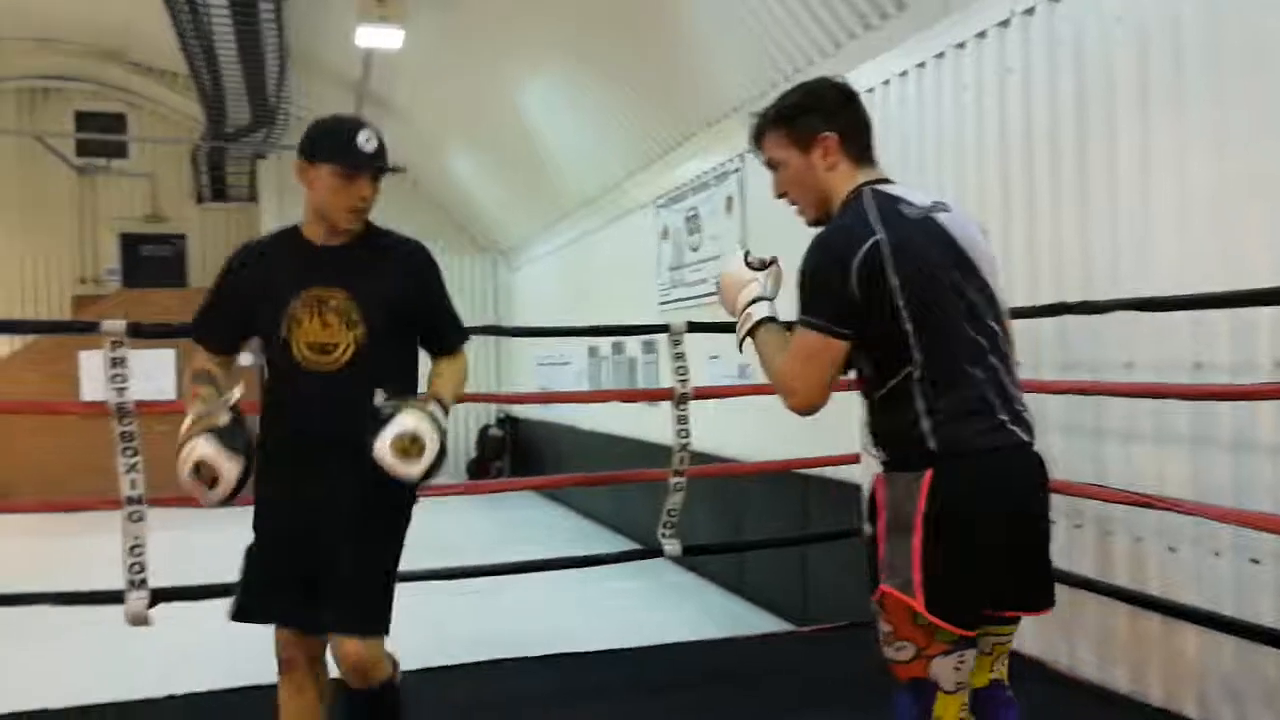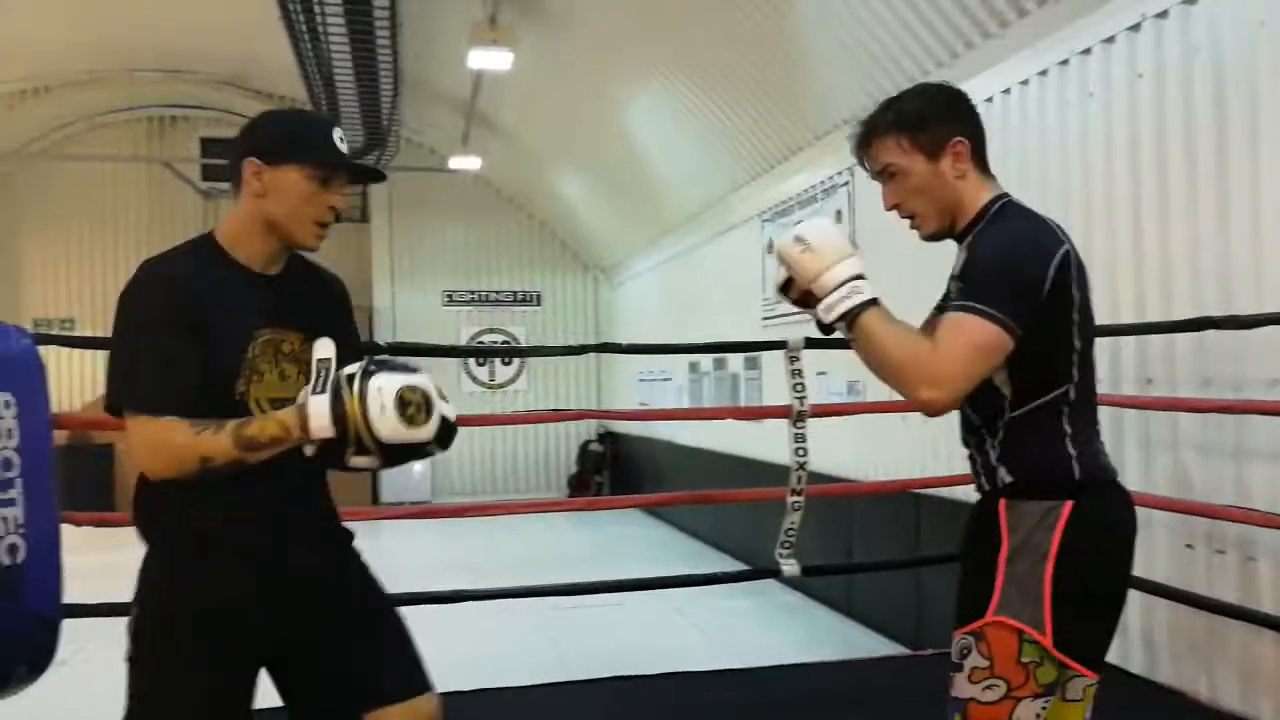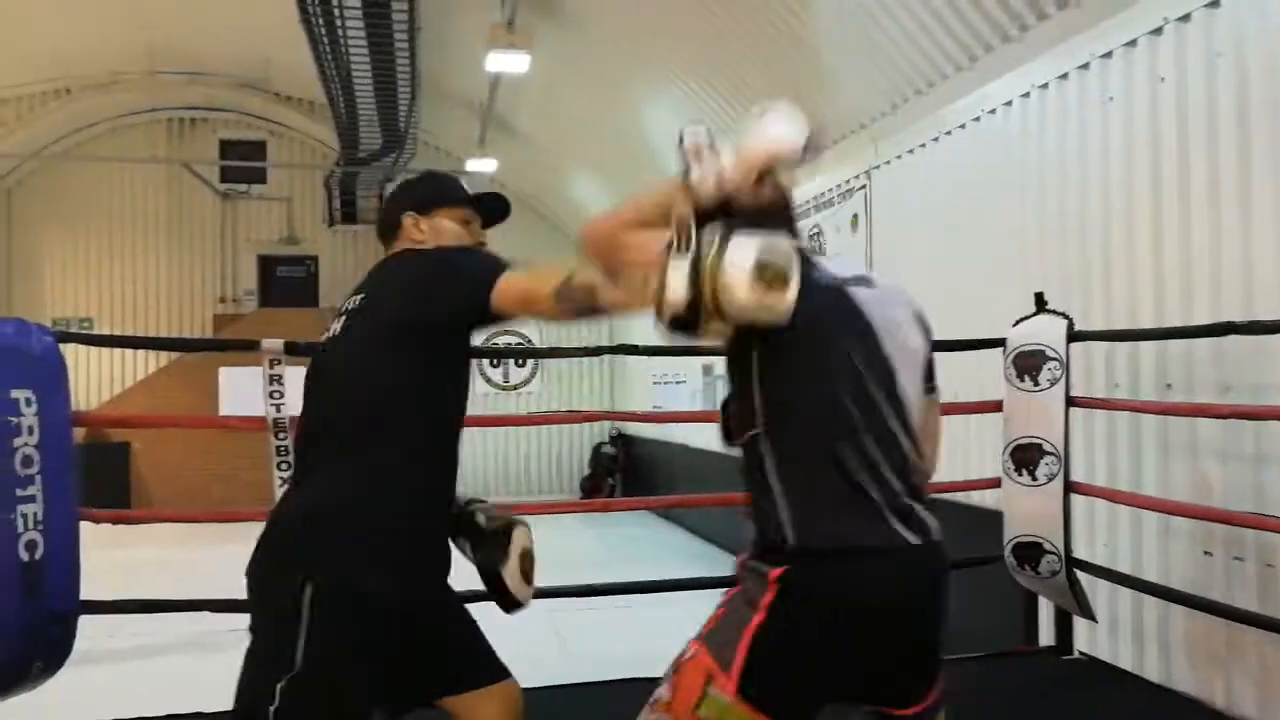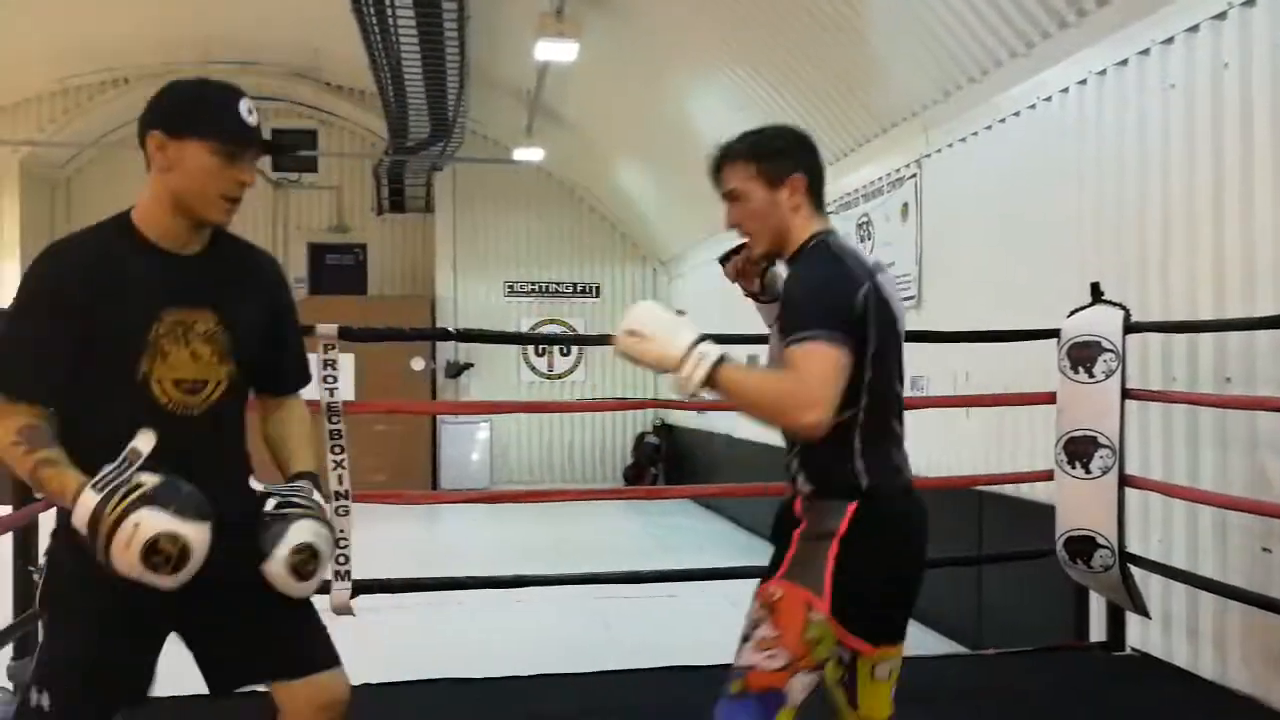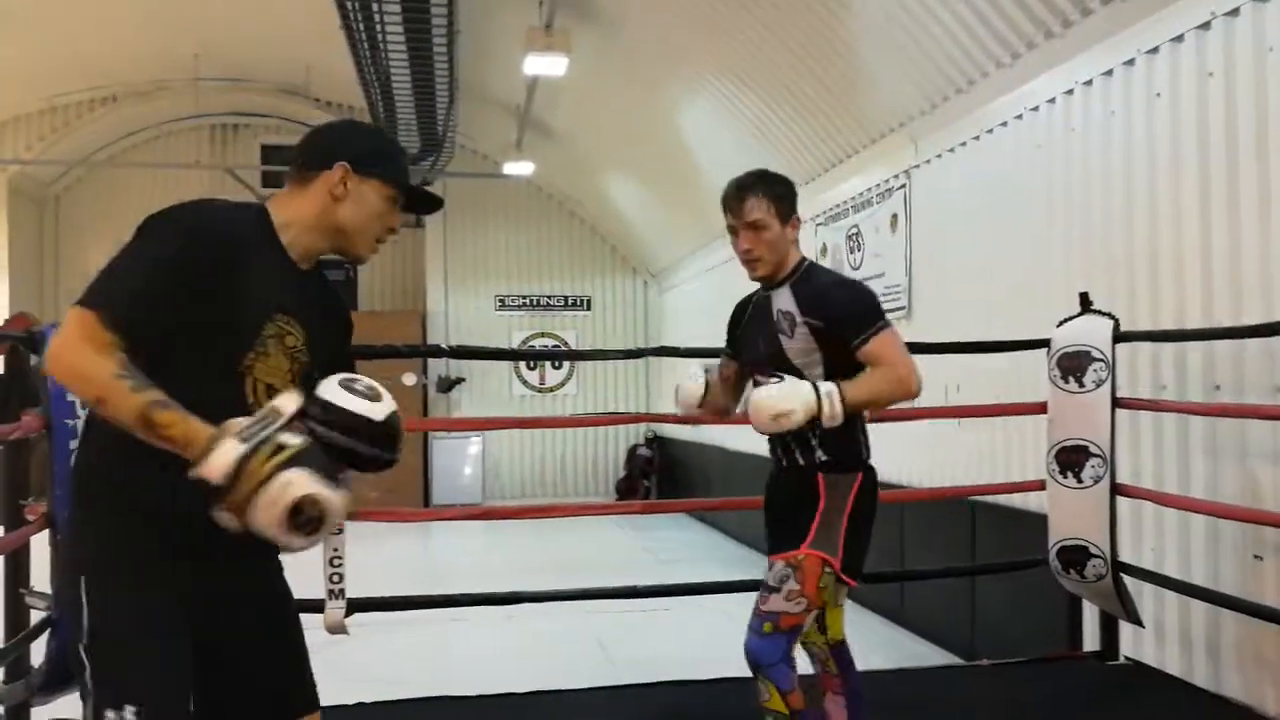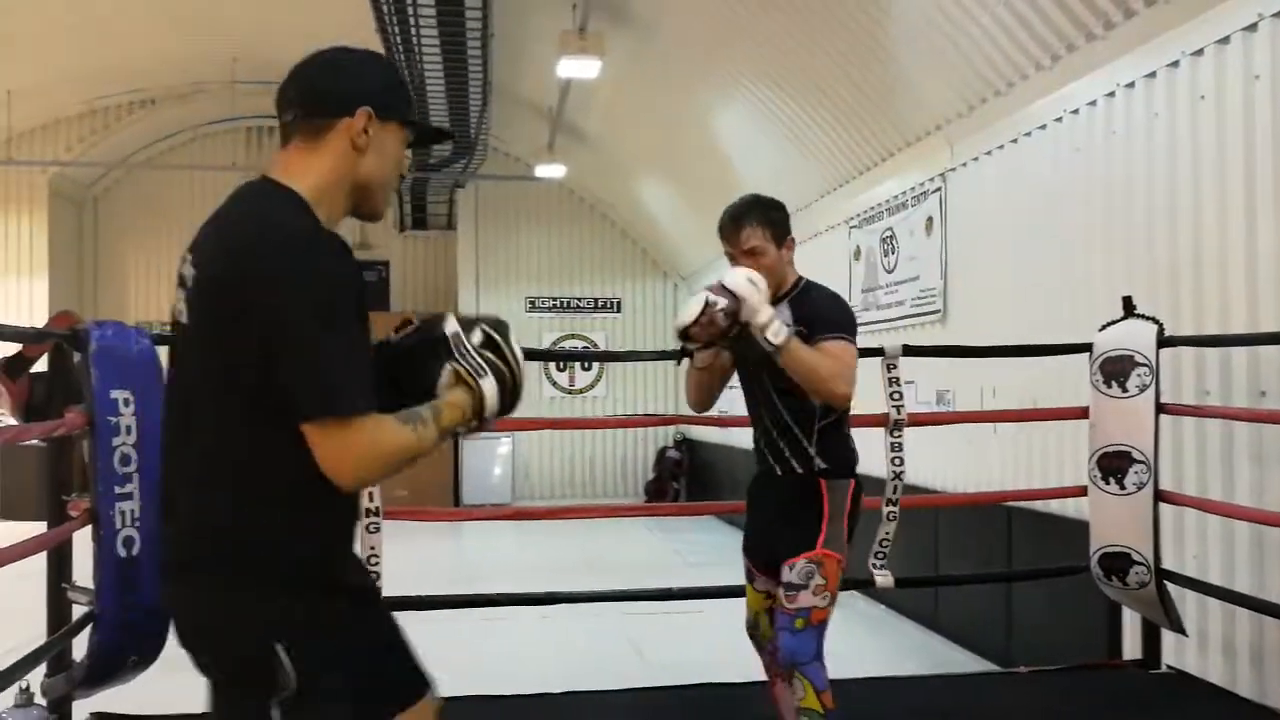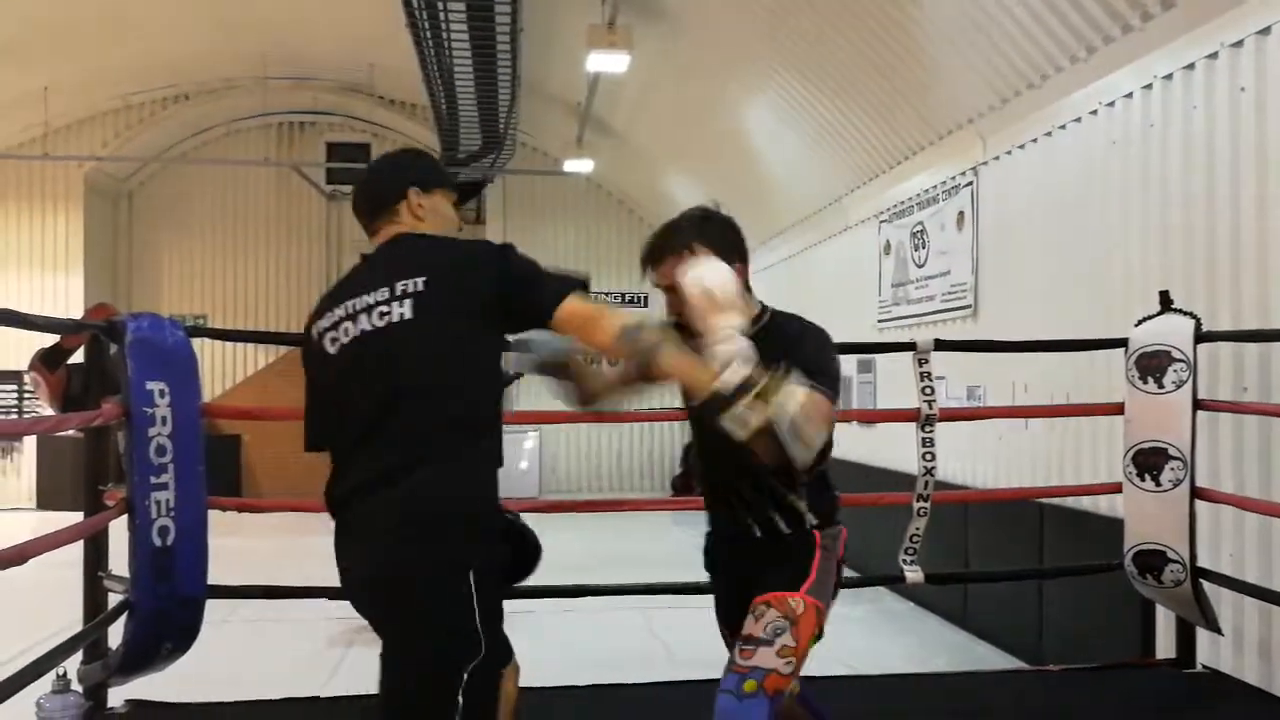
dt=0.7s
person 1, frame 1
left shoulder: (405, 261)
right shoulder: (259, 263)
left elbow: (452, 357)
right elbow: (208, 357)
left wrist: (432, 410)
right wrist: (203, 418)
left hip: (372, 484)
right hip: (286, 485)
left knee: (358, 653)
right knee: (295, 648)
person 1, frame 2
left shoulder: (324, 294)
right shoulder: (170, 286)
right elbow: (159, 452)
left wrist: (399, 430)
right wrist: (309, 419)
left hip: (316, 558)
right hip: (198, 576)
person 1, frame 3
left shoulder: (382, 310)
right shoulder: (432, 271)
right elbow: (538, 290)
left wrist: (454, 515)
left hip: (390, 566)
right hip: (330, 569)
person 1, frame 4
left shoulder: (255, 275)
right shoulder: (74, 271)
left elbow: (282, 398)
left wrist: (302, 489)
right wrist: (91, 503)
left hip: (227, 525)
right hip: (112, 542)
person 1, frame 5
left shoulder: (324, 309)
right shoulder: (199, 235)
right elbow: (73, 354)
left wrist: (347, 445)
right wrist: (209, 446)
left hip: (236, 546)
right hip: (130, 543)
person 1, frame 6
left shoulder: (256, 227)
right shoulder: (296, 249)
right elbow: (351, 455)
left wrist: (390, 377)
right wrist: (463, 401)
left hip: (299, 573)
right hip: (258, 591)
person 1, frame 7
left shoulder: (328, 315)
right shoulder: (475, 265)
right elbow: (596, 323)
right wrist: (724, 385)
left hip: (388, 547)
right hip: (443, 544)
person 2, frame 1
left shoulder: (842, 243)
right shoulder: (950, 219)
left elbow: (802, 393)
left wrist: (754, 307)
left hip: (942, 490)
right hip: (1016, 475)
person 2, frame 2
left shoulder: (1013, 244)
right shoulder: (992, 248)
left elbow: (934, 387)
right elbow: (930, 364)
left wrist: (845, 292)
right wrist: (843, 299)
left hip: (1047, 519)
right hip: (1066, 516)
person 2, frame 3
left shoulder: (754, 275)
right shoulder: (894, 302)
left elbow: (600, 243)
left wrist: (711, 182)
left hip: (811, 584)
right hip: (912, 569)
person 2, frame 4
left shoulder: (820, 274)
right shoulder: (851, 270)
left elbow: (809, 410)
left wrist: (692, 354)
right wrist: (767, 292)
left hip: (847, 524)
right hip: (889, 520)
person 2, frame 5
left shoulder: (837, 295)
right shoulder: (748, 312)
left elbow: (904, 381)
right elbow: (733, 396)
left wrist: (815, 401)
right wrist: (708, 396)
left hip: (835, 487)
right hip: (789, 485)
left knee: (768, 645)
right knee: (821, 639)
person 2, frame 6
left shoulder: (823, 307)
right shoulder: (737, 313)
left elbow: (837, 387)
right elbow: (700, 401)
left wrist: (767, 325)
right wrist: (703, 343)
left hip: (820, 491)
right hip: (770, 488)
left knee: (796, 645)
right knee: (764, 632)
person 2, frame 7
left shoulder: (801, 342)
right shoulder: (682, 335)
left elbow: (796, 446)
right elbow: (607, 389)
left wrist: (727, 341)
right wrist: (570, 366)
left hip: (800, 547)
right hip: (731, 544)
